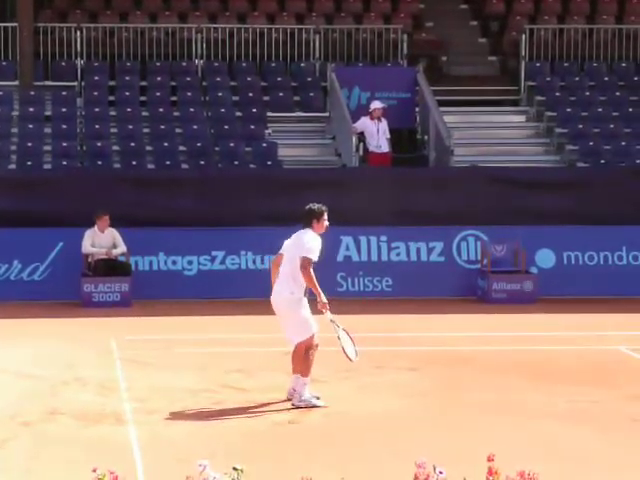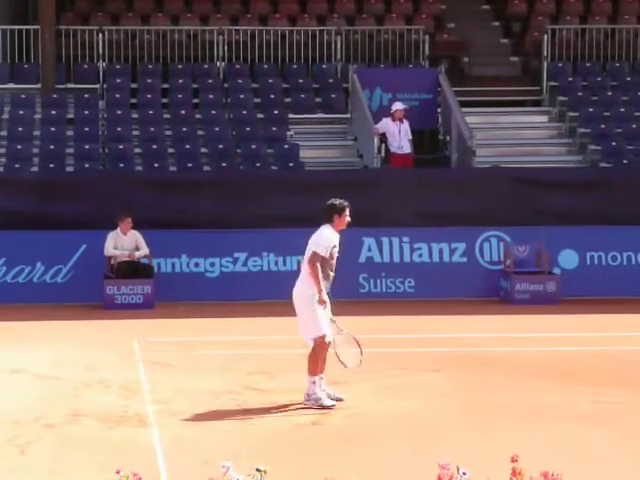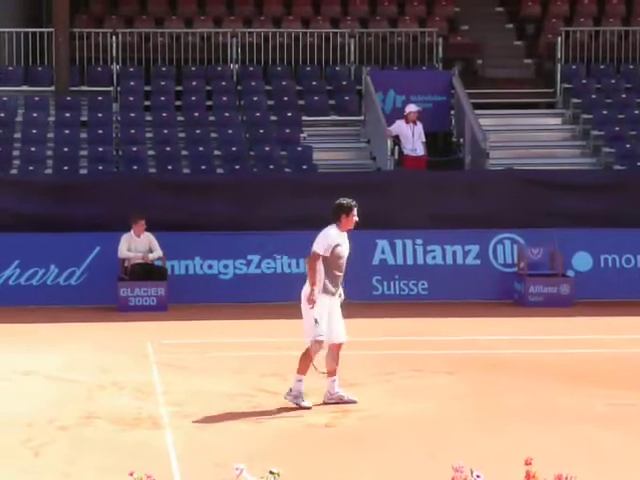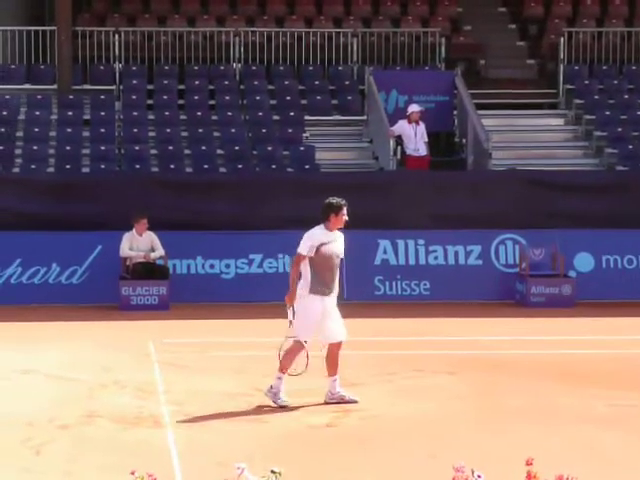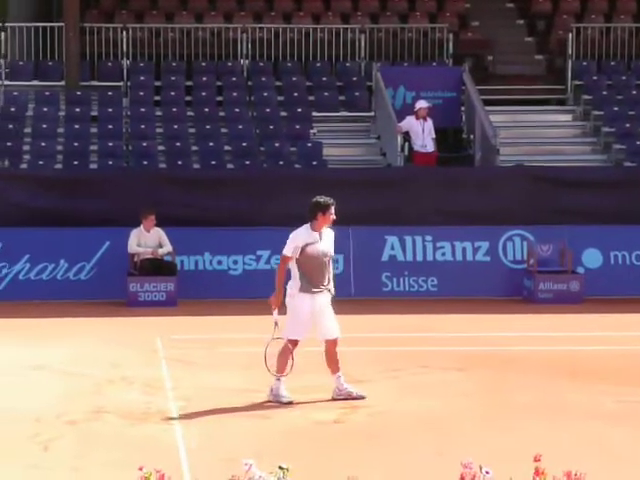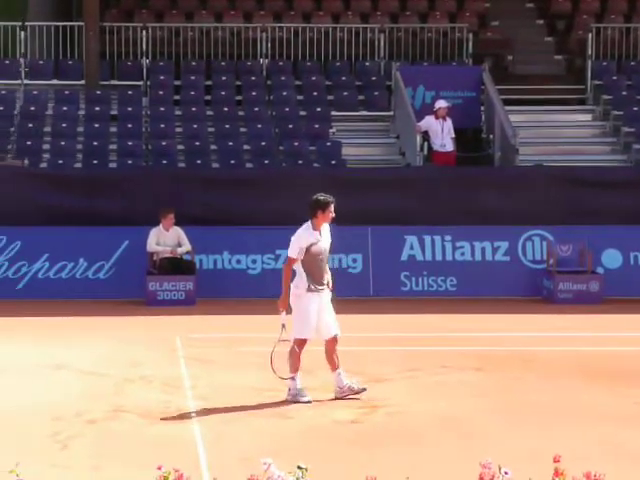
dt=0.2s
person 1, frame 1
left shoulder: (295, 238)
right shoulder: (313, 239)
left elbow: (276, 263)
right elbow: (305, 268)
left wrist: (276, 289)
right wrist: (320, 295)
left hip: (279, 295)
right hip: (291, 297)
left knee: (302, 343)
right knee: (311, 344)
left ankle: (296, 389)
right ankle: (301, 395)
person 1, frame 2
left shoulder: (326, 234)
right shoulder: (328, 235)
right elbow: (312, 263)
right wrist: (321, 292)
left hip: (313, 294)
right hip: (310, 295)
left knee: (324, 342)
right knee: (320, 342)
left ankle: (319, 388)
right ankle: (312, 393)
person 1, frame 3
left shoulder: (343, 237)
right shoulder: (329, 235)
right elbow: (312, 261)
left wrist: (339, 289)
right wrist: (313, 290)
left hip: (331, 297)
right hip: (318, 297)
left knee: (336, 343)
right knee: (316, 344)
left ankle: (332, 391)
right ankle: (295, 390)
person 1, frame 4
left shoulder: (339, 237)
right shoulder: (314, 236)
right elbow: (297, 263)
left wrist: (336, 289)
right wrist: (292, 290)
left hip: (328, 298)
right hip: (309, 297)
left knee: (335, 343)
right knee: (299, 344)
left ankle: (334, 391)
right ankle: (275, 387)
person 1, frame 5
left shoulder: (329, 235)
right shoulder: (299, 236)
right elbow: (283, 264)
left wrist: (329, 283)
right wrist: (278, 292)
left hip: (321, 296)
right hip: (301, 296)
left knee: (332, 341)
right knee: (292, 342)
left ankle: (340, 387)
right ankle: (277, 388)
person 1, frame 6
left shoulder: (326, 230)
right shoulder: (302, 235)
right elbow: (288, 265)
left wrist: (328, 277)
right wrist: (284, 295)
left hip: (322, 293)
right hip: (305, 295)
left knee: (331, 339)
right knee: (300, 341)
left ankle: (341, 385)
right ankle: (294, 388)
